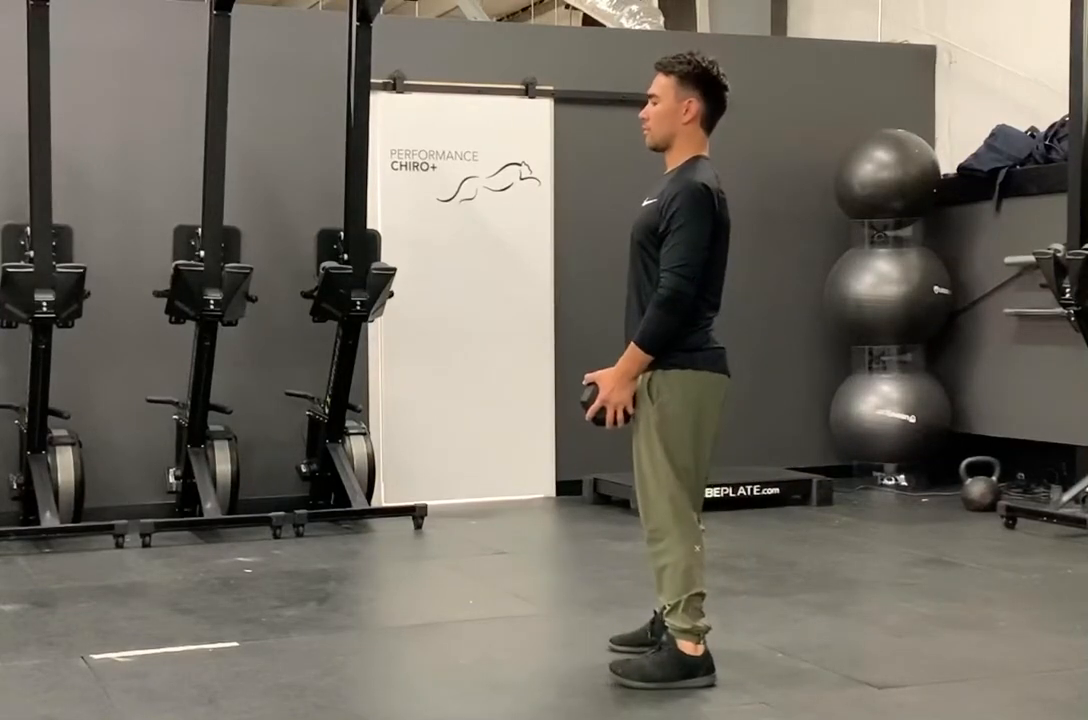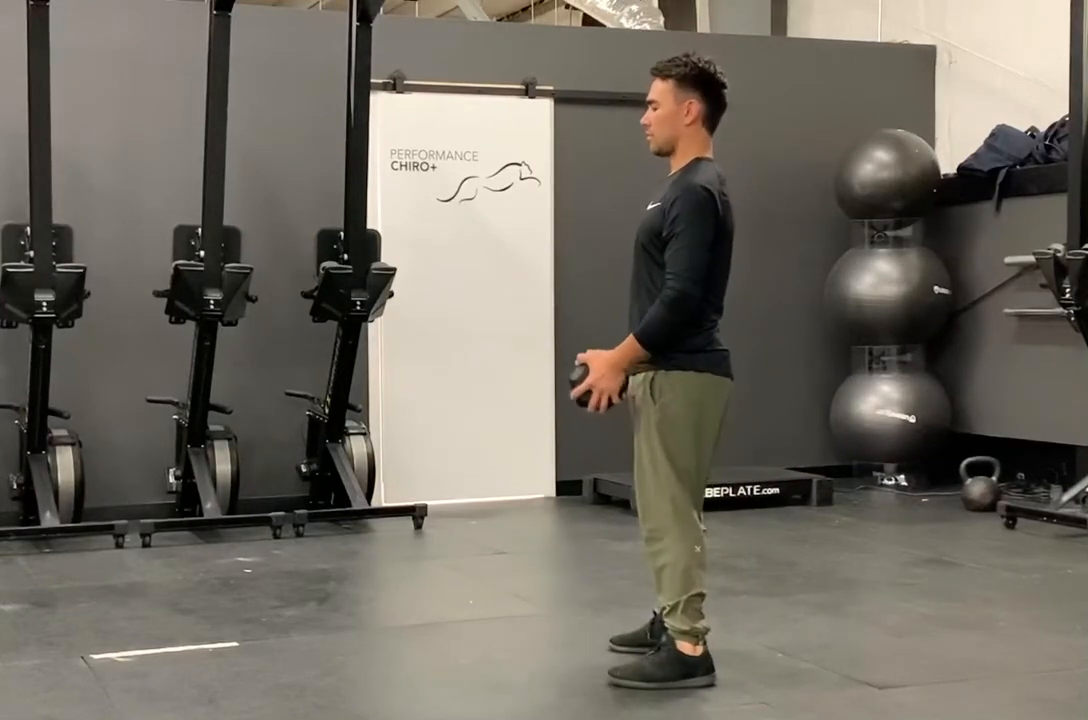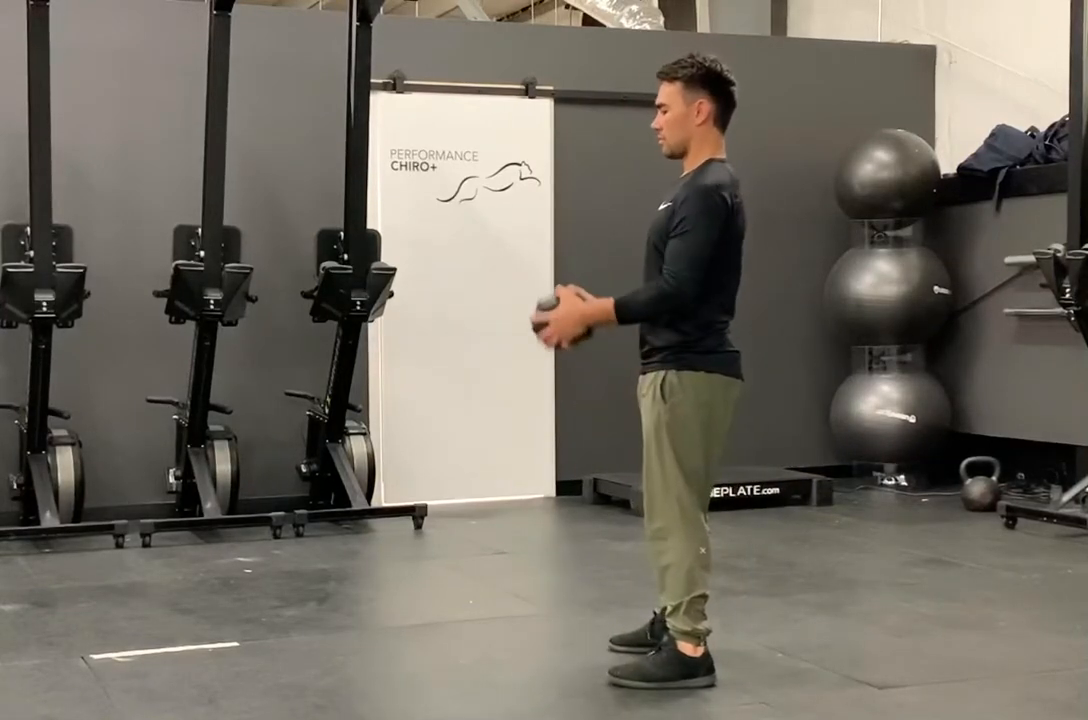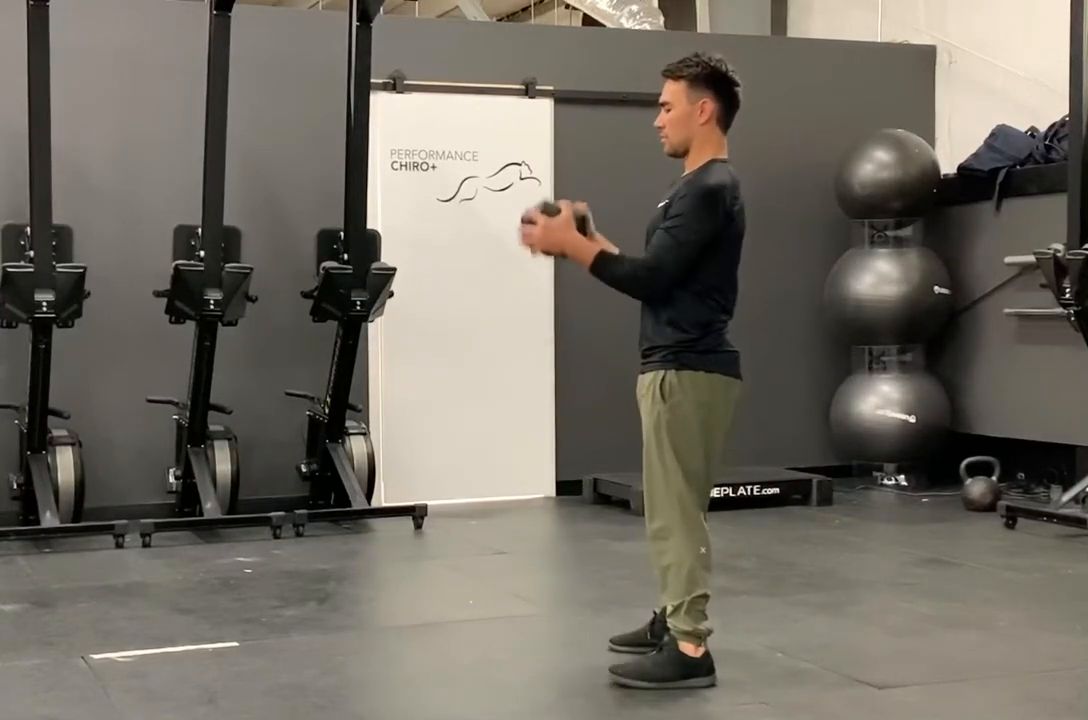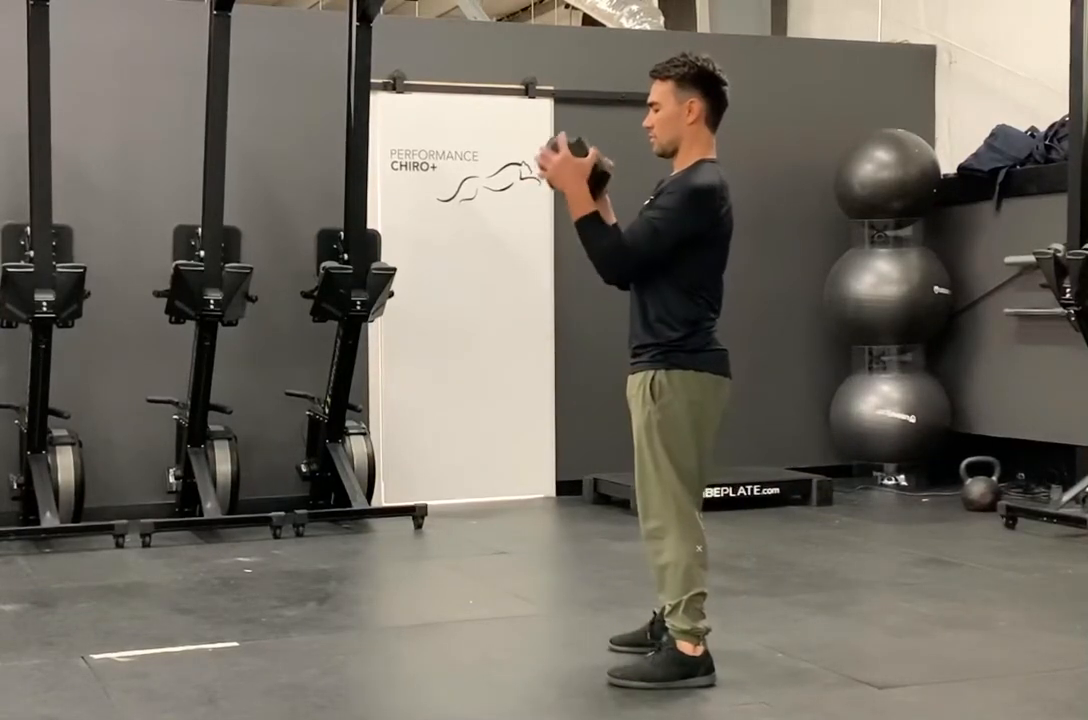
dt=0.2s
person 1, frame 1
left shoulder: (694, 190)
right shoulder: (676, 185)
left elbow: (677, 296)
left wrist: (623, 371)
right wrist: (630, 368)
left hip: (679, 373)
right hip: (668, 370)
left knee: (670, 510)
right knee: (664, 506)
left ankle: (688, 648)
right ankle: (673, 621)
person 1, frame 2
left shoulder: (697, 192)
right shoulder: (683, 188)
left elbow: (684, 298)
left wrist: (616, 361)
right wrist: (623, 358)
left hip: (680, 374)
right hip: (671, 370)
left knee: (670, 511)
right knee: (666, 508)
left ankle: (688, 650)
right ankle: (673, 621)
person 1, frame 3
left shoulder: (708, 191)
right shoulder: (698, 188)
left elbow: (676, 292)
left wrist: (590, 314)
right wrist: (596, 305)
left hip: (689, 372)
right hip: (678, 367)
left knee: (676, 511)
right knee: (669, 508)
left ankle: (688, 650)
right ankle: (674, 620)
person 1, frame 4
left shoulder: (708, 189)
right shoulder: (699, 187)
left elbow: (653, 276)
right elbow: (659, 275)
left wrist: (570, 246)
right wrist: (588, 240)
left hip: (687, 371)
right hip: (677, 367)
left knee: (676, 511)
right knee: (672, 507)
left ankle: (689, 649)
right ankle: (676, 620)
person 1, frame 5
left shoulder: (697, 189)
right shoulder: (686, 185)
left elbow: (622, 263)
right elbow: (634, 261)
left wrist: (575, 195)
right wrist: (593, 199)
left hip: (676, 370)
right hip: (666, 365)
left knee: (671, 510)
right knee: (664, 507)
left ankle: (687, 649)
right ankle: (674, 621)
